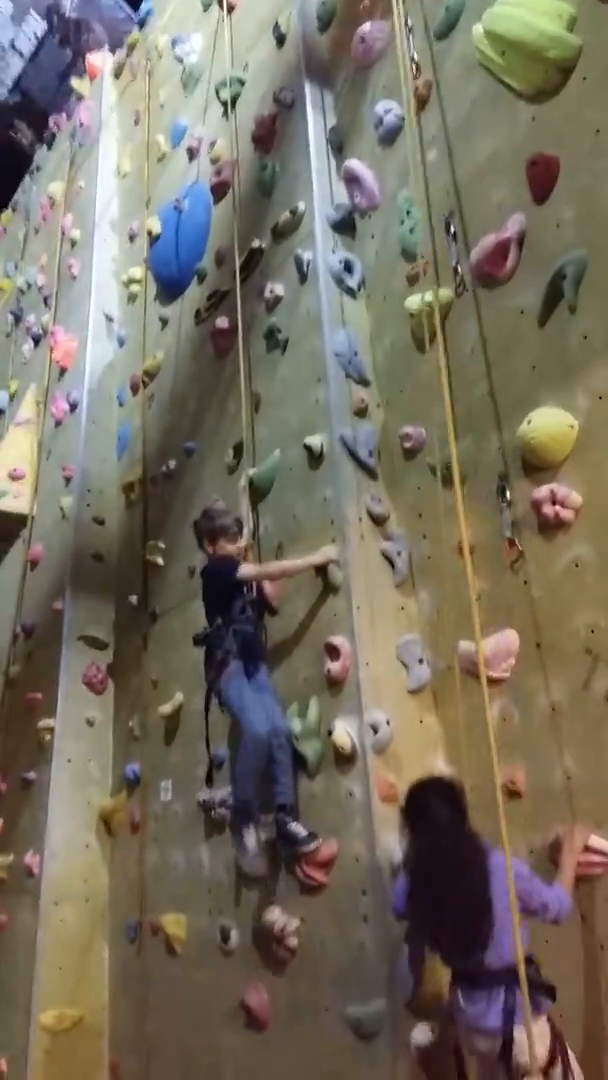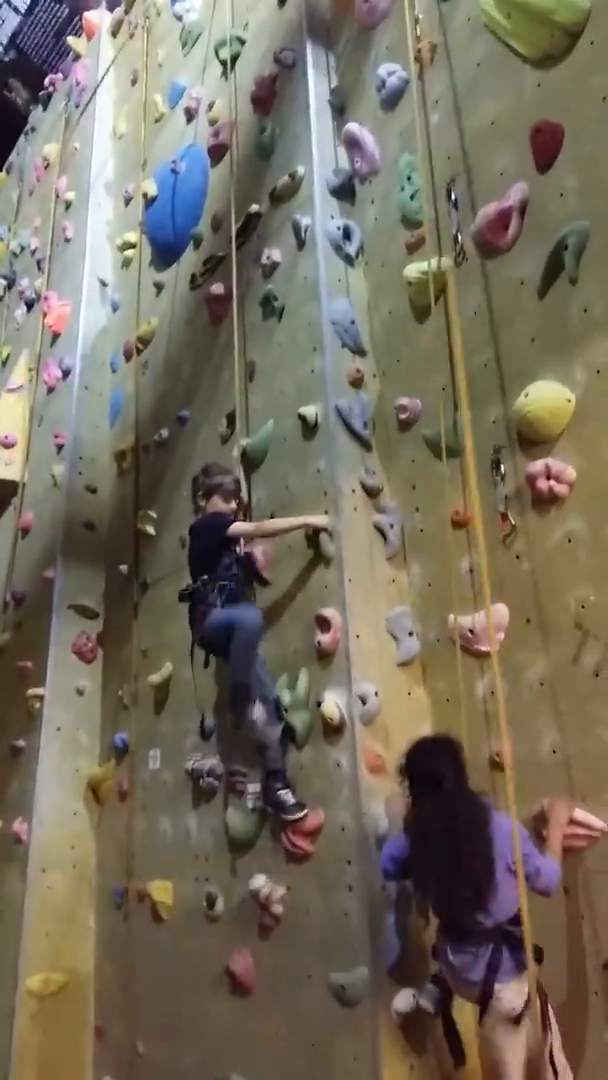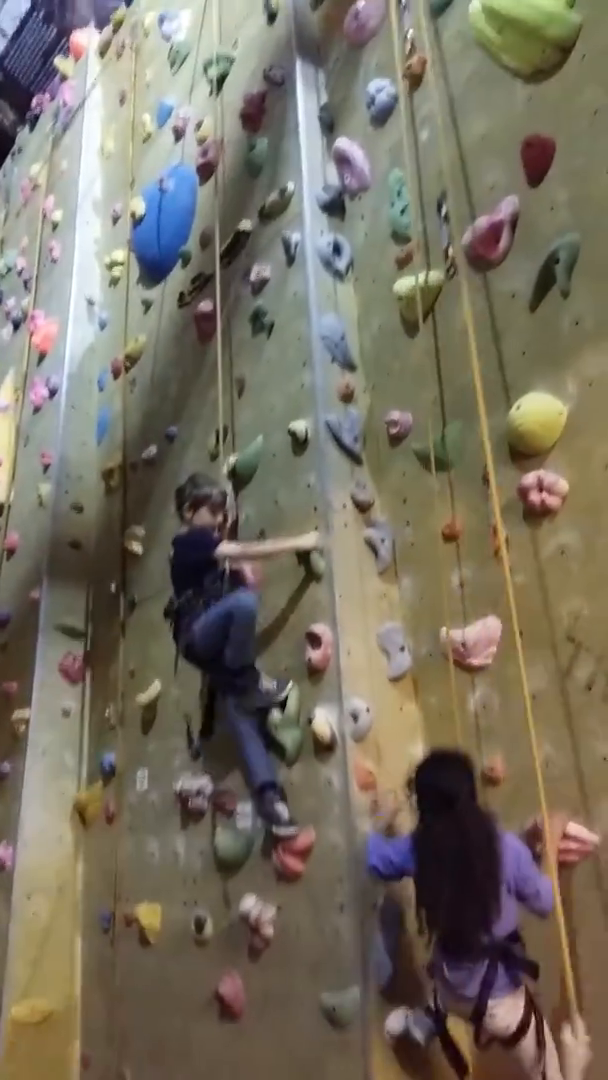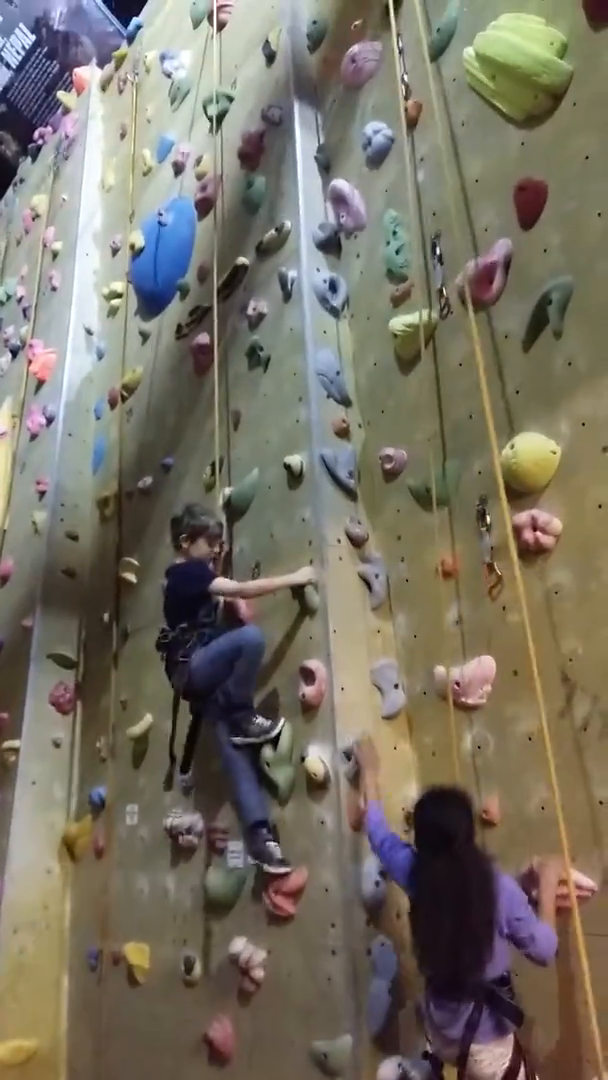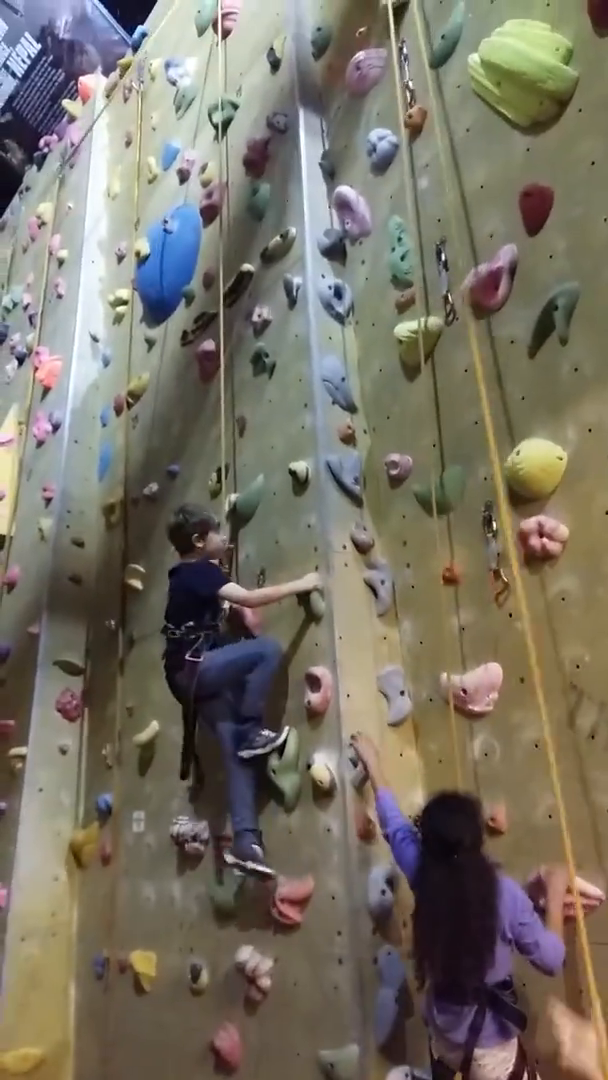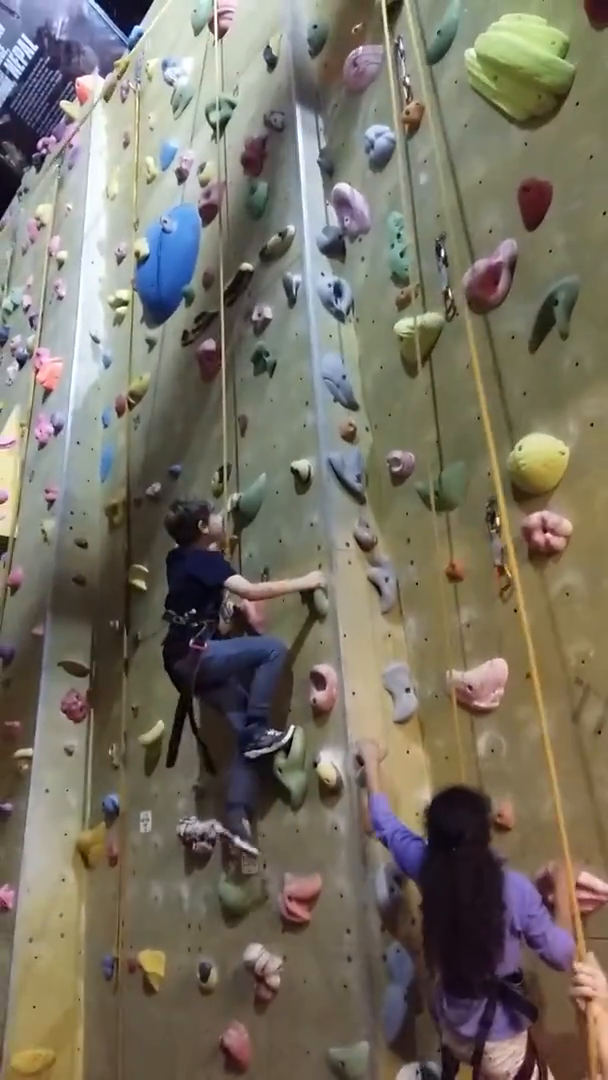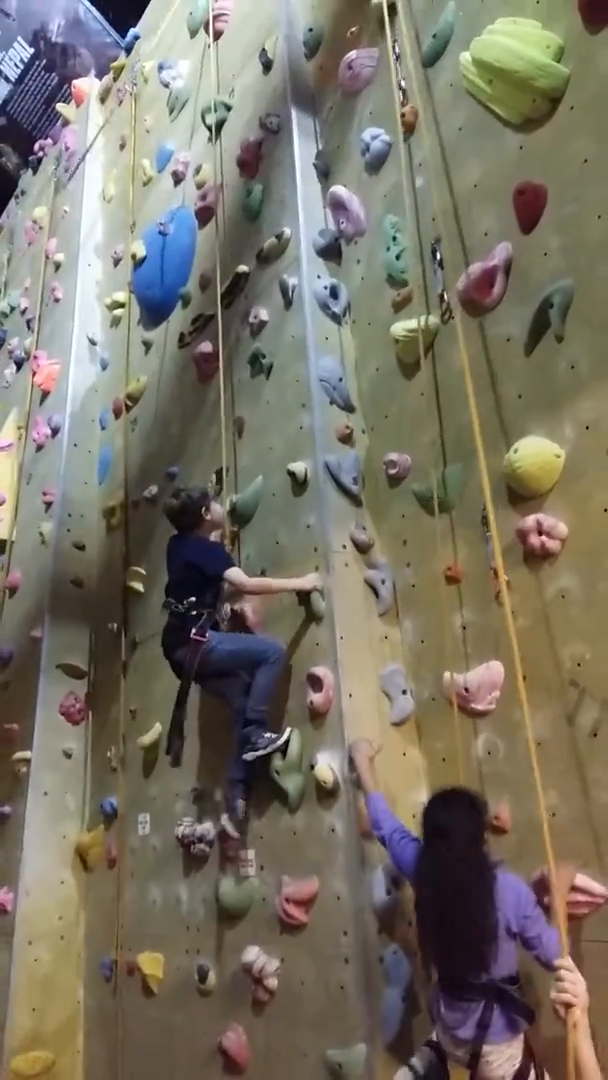
dt=0.2s
person 1, frame 1
left shoulder: (235, 566)
right shoulder: (217, 569)
left elbow: (246, 534)
right elbow: (267, 572)
left wrist: (245, 495)
right wrist: (317, 558)
left hip: (252, 662)
right hip: (226, 663)
left knee: (279, 731)
right knee: (257, 732)
left ankle: (285, 816)
right ankle: (243, 819)
person 1, frame 2
left shoulder: (223, 527)
right shoulder: (206, 526)
right elbow: (258, 529)
left wrist: (235, 471)
right wrist: (309, 521)
left hip: (231, 618)
right hip: (211, 617)
left knee: (266, 694)
right knee: (250, 617)
left ankle: (274, 781)
right ankle: (244, 700)
person 1, frame 3
left shoulder: (206, 542)
right shoulder: (191, 542)
right elbow: (245, 552)
right wrist: (298, 543)
left hip: (214, 637)
right hip: (197, 635)
left knee: (243, 712)
right knee: (245, 600)
left ankle: (268, 794)
right ankle: (246, 681)
person 1, frame 4
left shoulder: (196, 574)
right shoulder: (187, 573)
right elbow: (240, 590)
right wrist: (293, 578)
left hip: (204, 671)
right hip: (191, 668)
left knee: (234, 748)
right knee: (251, 636)
left ankle: (260, 834)
right ankle: (242, 717)
person 1, frame 5
left shoulder: (189, 573)
right shoulder: (199, 572)
right elbow: (247, 598)
right wrist: (299, 585)
left hip: (198, 671)
right hip: (193, 669)
left knee: (236, 753)
right knee: (268, 649)
left ankle: (246, 841)
right ankle: (251, 730)
person 1, frame 6
left shoulder: (181, 558)
right shoulder: (206, 561)
right elbow: (250, 591)
left wrist: (218, 544)
right wrist: (302, 582)
left hip: (190, 658)
right hip: (195, 654)
left knee: (244, 729)
right knee: (273, 649)
left ankle: (237, 815)
right ankle: (257, 729)
person 1, frame 7
left shoulder: (180, 545)
right shoulder: (207, 550)
right elbow: (246, 584)
left wrist: (219, 535)
right wrist: (299, 584)
left hip: (187, 645)
right hip: (196, 642)
left knee: (246, 700)
right knee: (272, 653)
left ankle: (236, 793)
right ankle: (255, 732)
person 2, frame 1
left shoulder: (415, 883)
right shoulder: (503, 869)
left elbow: (401, 906)
right elbow: (557, 907)
right wrist: (570, 851)
left hip: (474, 1027)
right hip: (523, 1023)
person 2, frame 2
left shoulder: (416, 839)
right shoulder: (501, 828)
left elbow: (388, 863)
right elbow: (547, 880)
right wrist: (556, 823)
left hip: (457, 974)
right hip: (505, 978)
person 2, frame 3
left shoulder: (418, 851)
right shoulder: (504, 846)
left elbow: (376, 857)
right elbow: (544, 901)
left wrist: (387, 822)
right wrist: (551, 840)
left hip: (452, 989)
right hip: (499, 994)
left ankle: (426, 1021)
person 2, frame 4
left shoulder: (415, 875)
right shoulder: (500, 888)
left elbow: (377, 830)
right elbow: (544, 951)
left wrist: (368, 772)
right wrist: (548, 886)
left hip: (440, 1032)
right hip: (487, 1044)
person 2, frame 5
left shoulder: (422, 875)
right shoulder: (507, 895)
left elbow: (392, 821)
right elbow: (550, 960)
left wrist: (372, 761)
right wrist: (555, 894)
left hip: (443, 1035)
right hip: (490, 1048)
person 2, frame 6
left shoulder: (427, 871)
right shoulder: (515, 888)
left elbow: (386, 825)
right elbow: (559, 954)
left wrist: (370, 763)
right wrist: (563, 891)
left hip: (453, 1029)
right hip: (500, 1041)
person 2, frame 7
left shoulder: (422, 874)
right shoulder: (510, 889)
left elbow: (385, 824)
right elbow: (552, 955)
left wrist: (363, 762)
right wrist: (558, 891)
left hip: (449, 1031)
right hip: (496, 1042)
